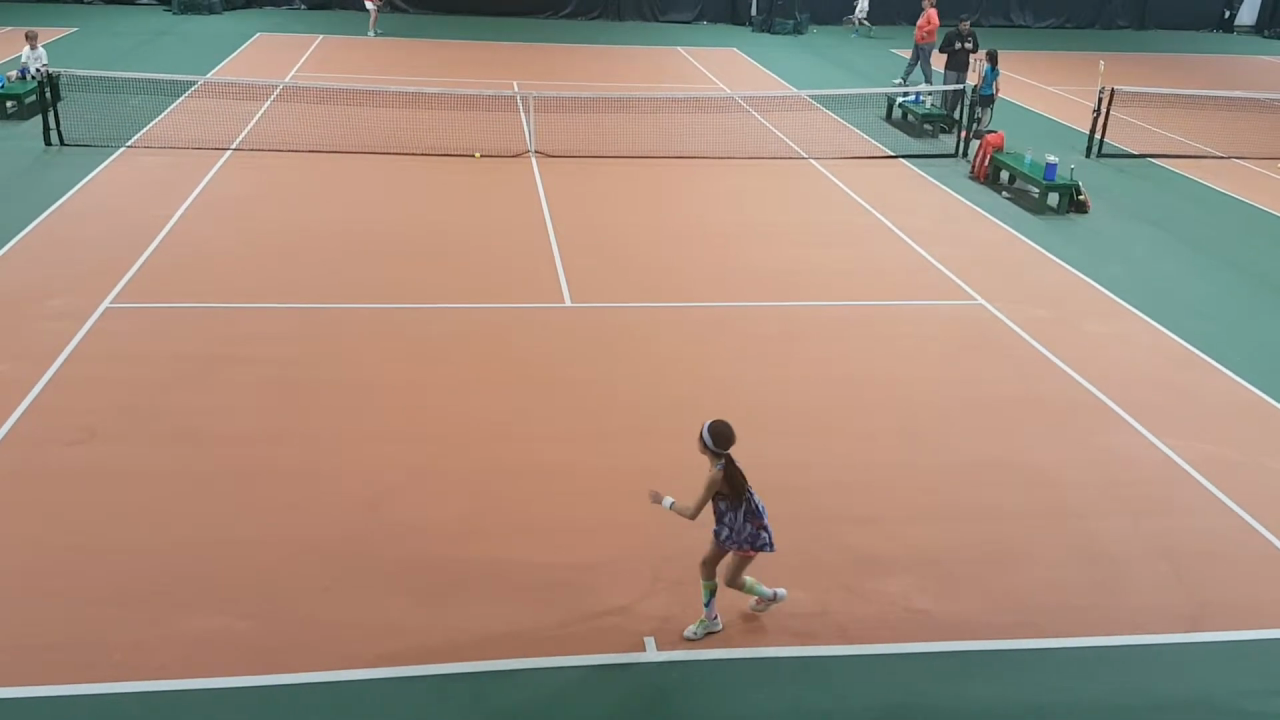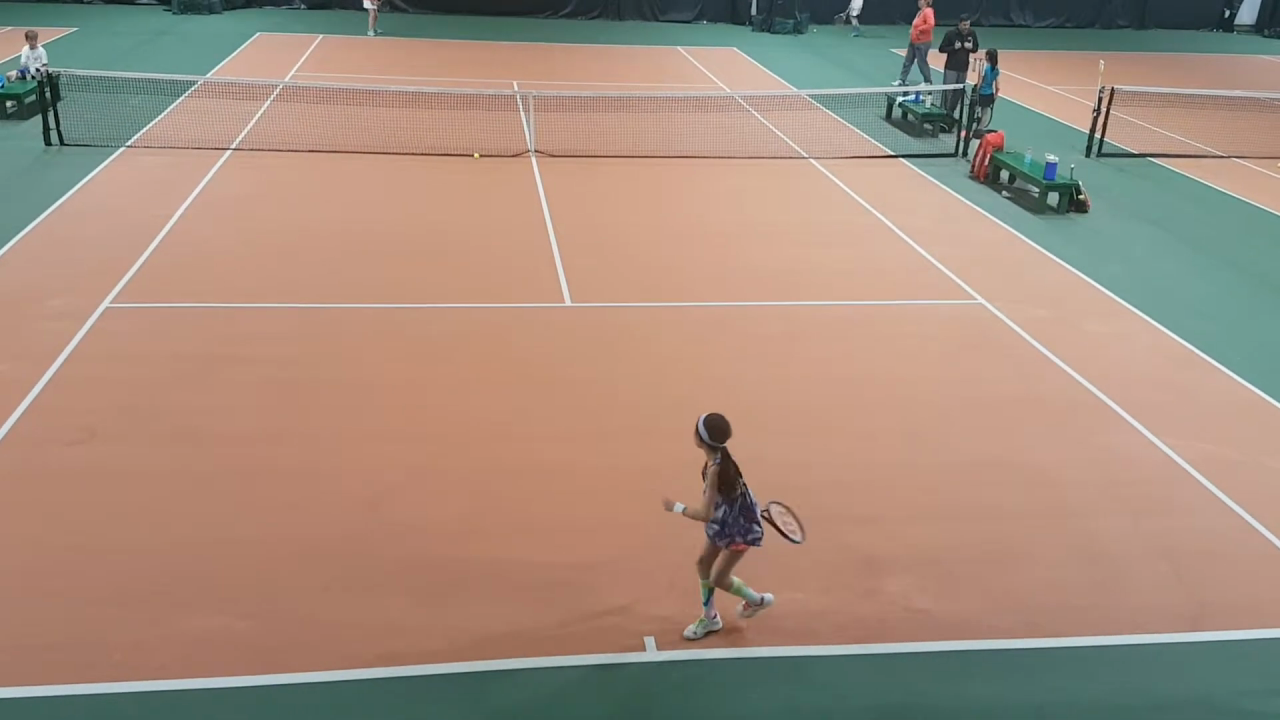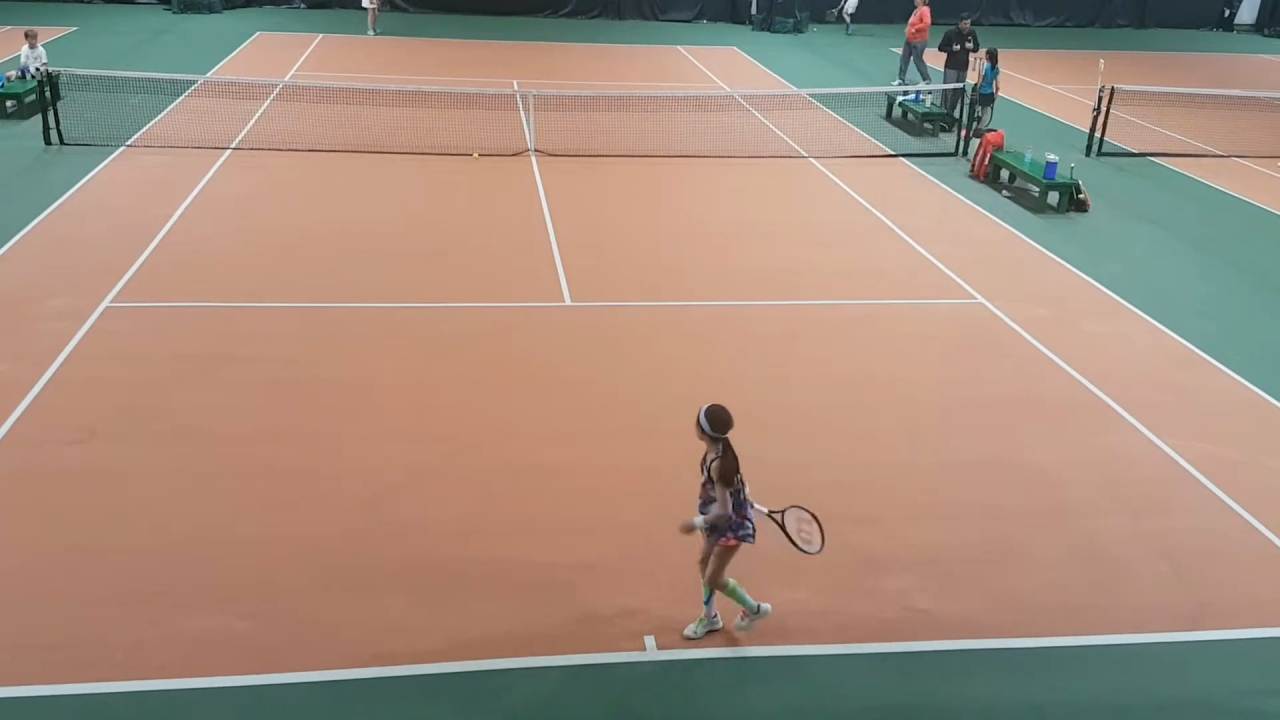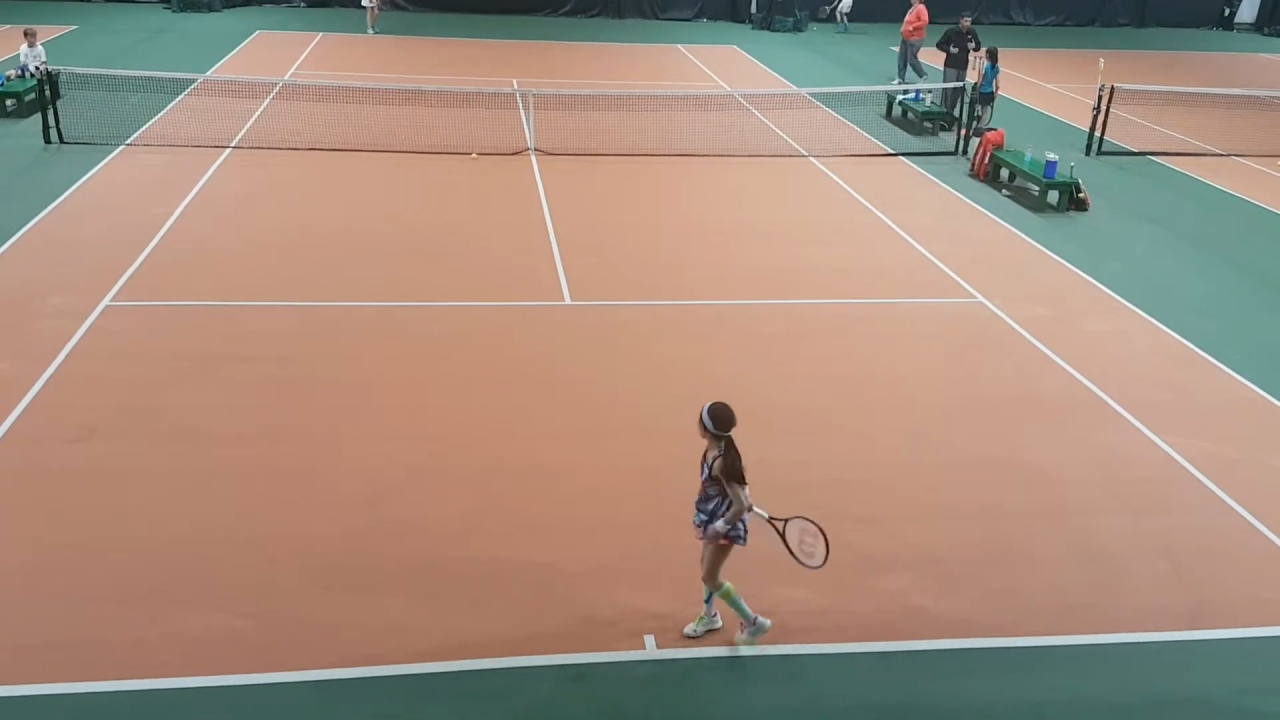
dt=0.1s
person 1, frame 1
left shoulder: (717, 475)
right shoulder: (725, 466)
left elbow: (692, 513)
left wrist: (664, 500)
left hip: (748, 533)
right hip: (732, 528)
left knee: (732, 580)
right knee: (706, 564)
left ankle: (771, 595)
right ankle: (710, 618)
person 1, frame 2
left shoulder: (716, 470)
right shoulder: (720, 460)
left elbow: (705, 515)
right elbow: (732, 490)
left wrist: (676, 507)
left hip: (737, 528)
right hip: (724, 523)
left knee: (719, 579)
right knee: (702, 564)
left ankle: (758, 600)
right ankle: (710, 617)
person 1, frame 3
left shoulder: (717, 464)
right shoulder: (718, 452)
left elbow: (724, 511)
right elbow: (730, 490)
left wrist: (695, 523)
left hip: (731, 526)
right hip: (719, 522)
left knee: (713, 578)
right knee: (705, 563)
left ankle: (754, 609)
right ankle: (710, 616)
person 1, frame 4
left shoulder: (721, 461)
right shoulder: (713, 450)
left elbow: (740, 505)
right elbow: (737, 487)
left wrist: (718, 528)
left hip: (724, 524)
right hip: (713, 519)
left knee: (710, 577)
right knee: (706, 565)
left ankle: (753, 622)
right ankle: (710, 615)
